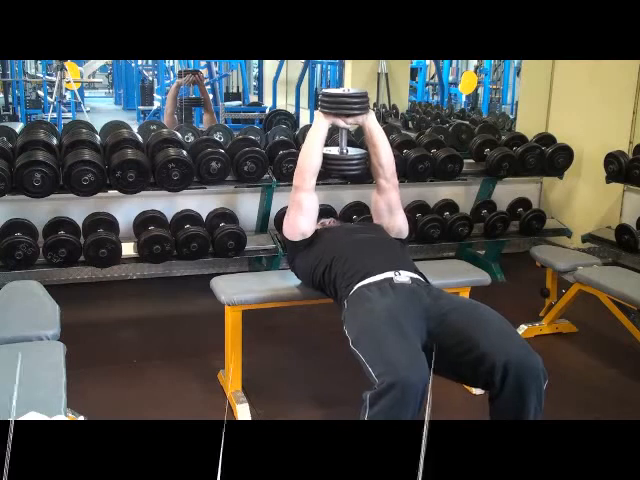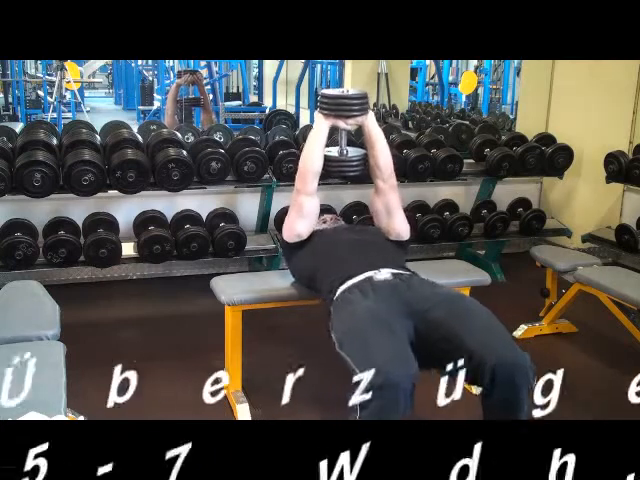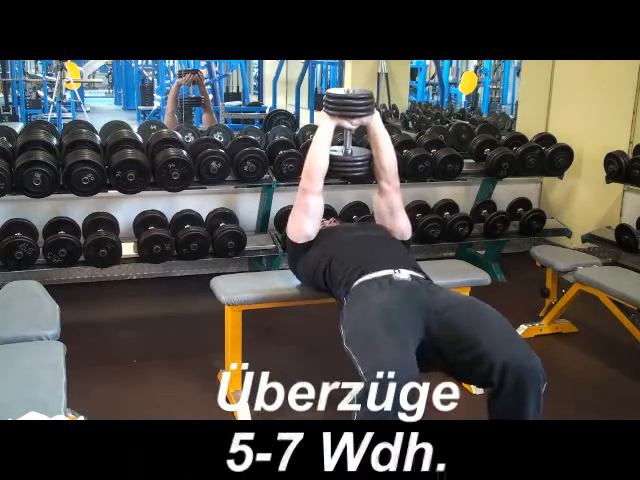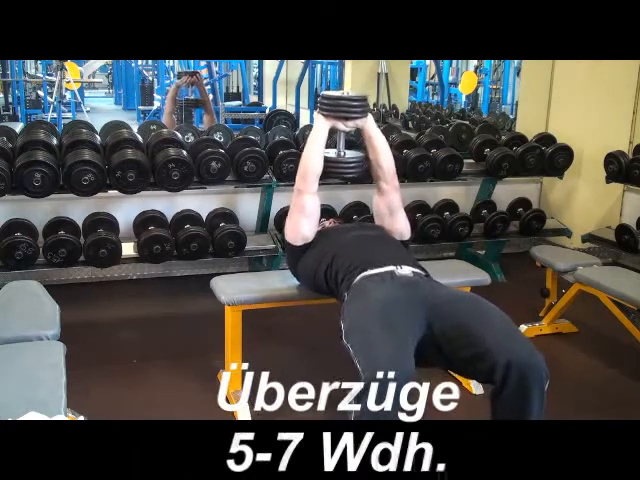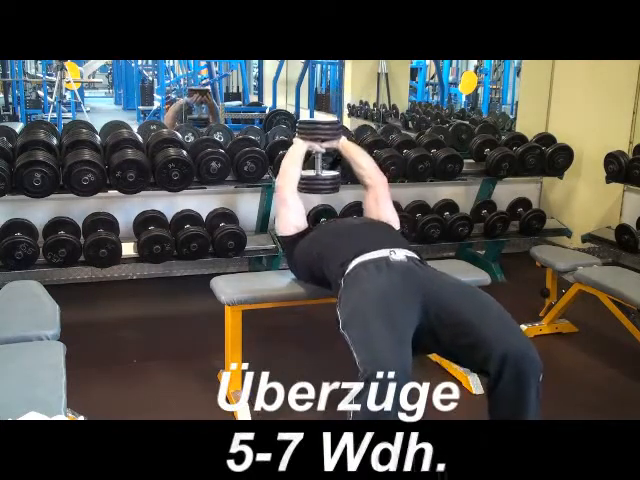
dt=1s
person 1, frame 1
left shoulder: (382, 233)
right shoulder: (306, 246)
left elbow: (386, 182)
right elbow: (303, 187)
left wrist: (369, 121)
right wrist: (321, 123)
left hip: (426, 293)
right hip: (371, 296)
left knee: (523, 366)
right knee: (404, 379)
person 1, frame 2
left shoulder: (384, 237)
right shoulder: (304, 245)
left elbow: (385, 184)
right elbow: (305, 190)
left wrist: (368, 122)
right wrist: (322, 125)
left hip: (416, 288)
right hip: (358, 294)
left knee: (509, 364)
right knee: (391, 378)
person 1, frame 3
left shoulder: (386, 234)
right shoulder: (307, 246)
left elbow: (389, 185)
right elbow: (310, 189)
left wrist: (373, 122)
right wrist: (327, 125)
left hip: (427, 291)
right hip: (371, 293)
left knee: (521, 368)
right knee: (391, 377)
person 1, frame 4
left shoulder: (384, 234)
right shoulder: (306, 248)
left elbow: (387, 185)
right elbow: (305, 190)
left wrist: (367, 125)
right wrist: (322, 125)
left hip: (428, 287)
left knee: (525, 365)
right knee: (386, 377)
person 1, frame 5
left shoulder: (379, 225)
right shoulder: (304, 245)
left elbow: (376, 181)
right elbow: (285, 189)
left wrist: (340, 143)
right wrist: (301, 144)
left hip: (421, 273)
left knee: (519, 358)
right knee: (385, 373)
